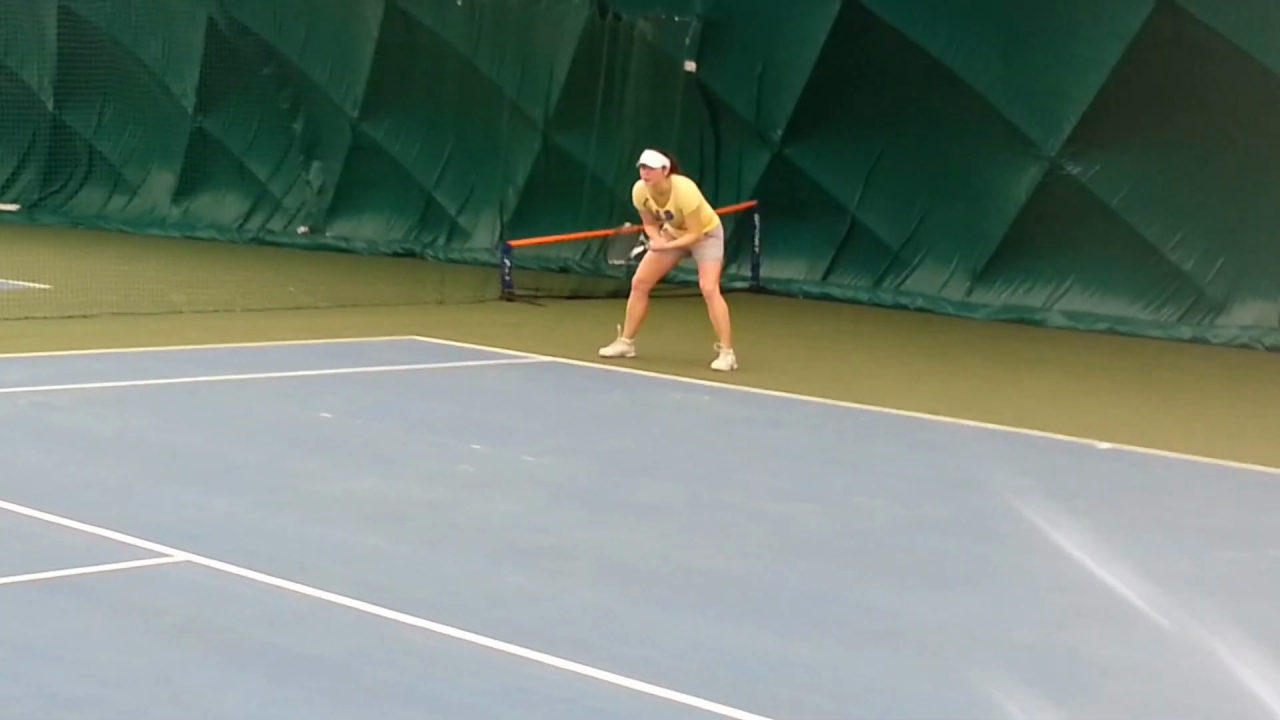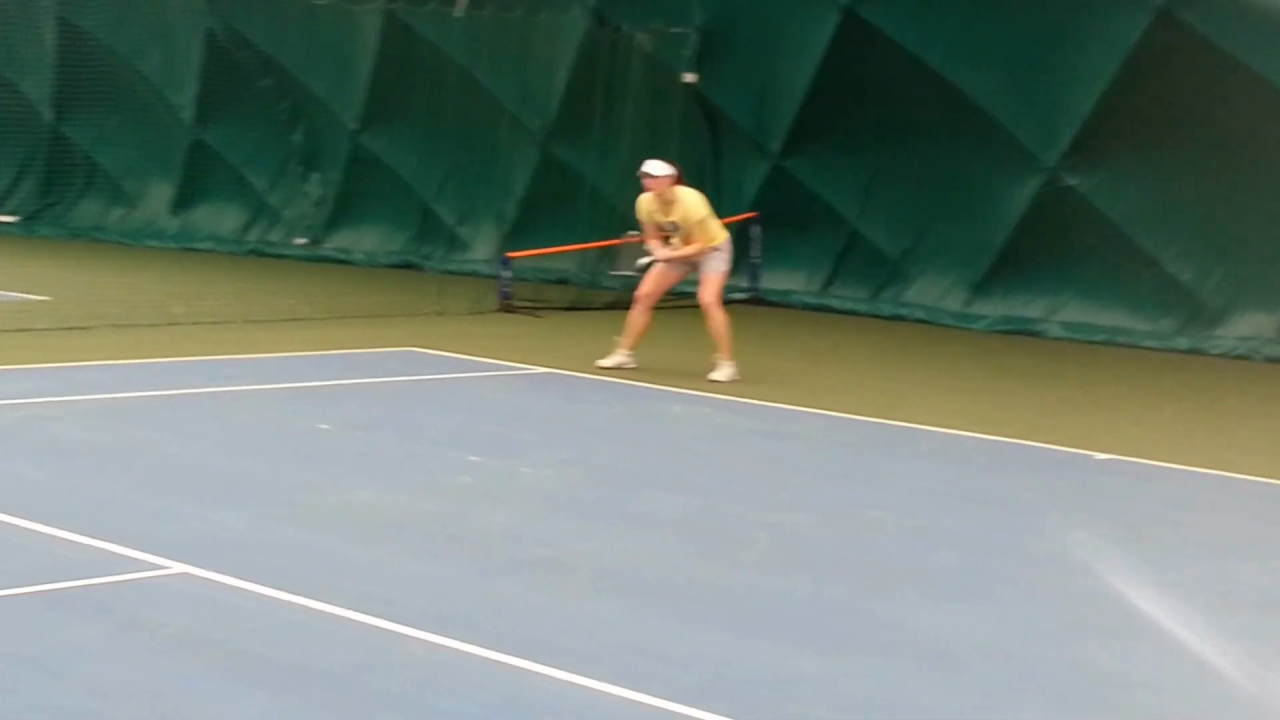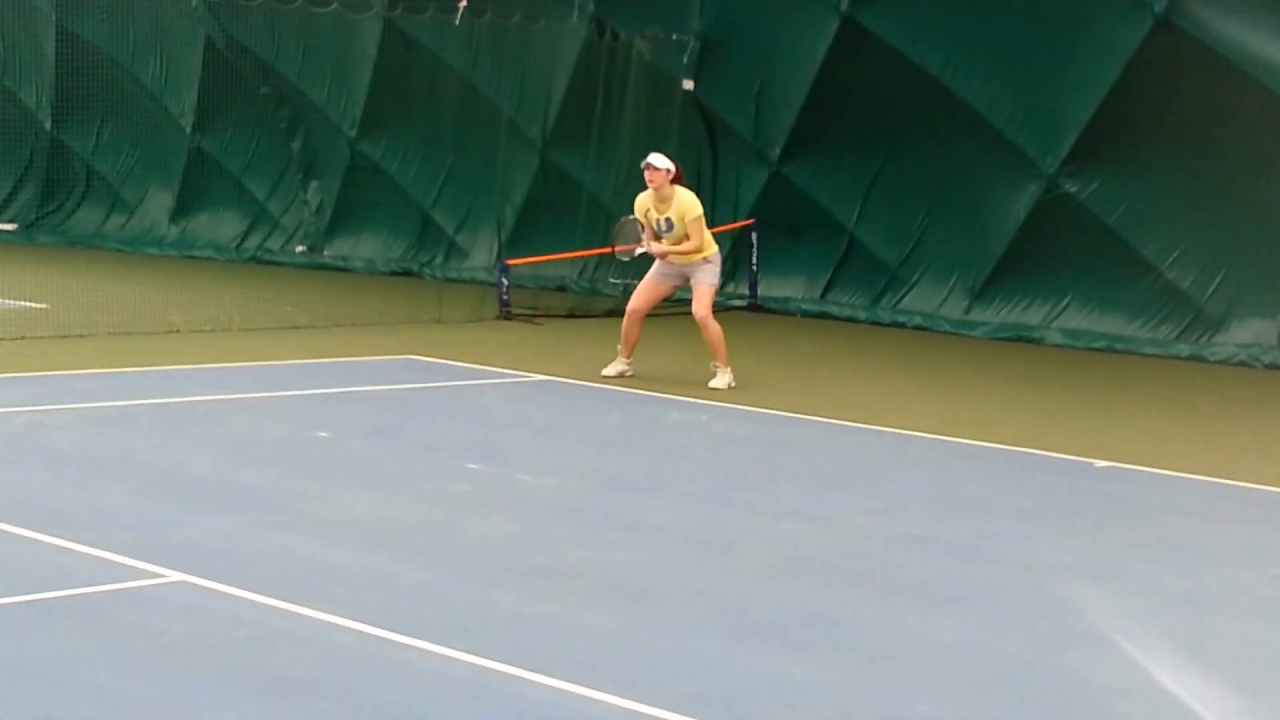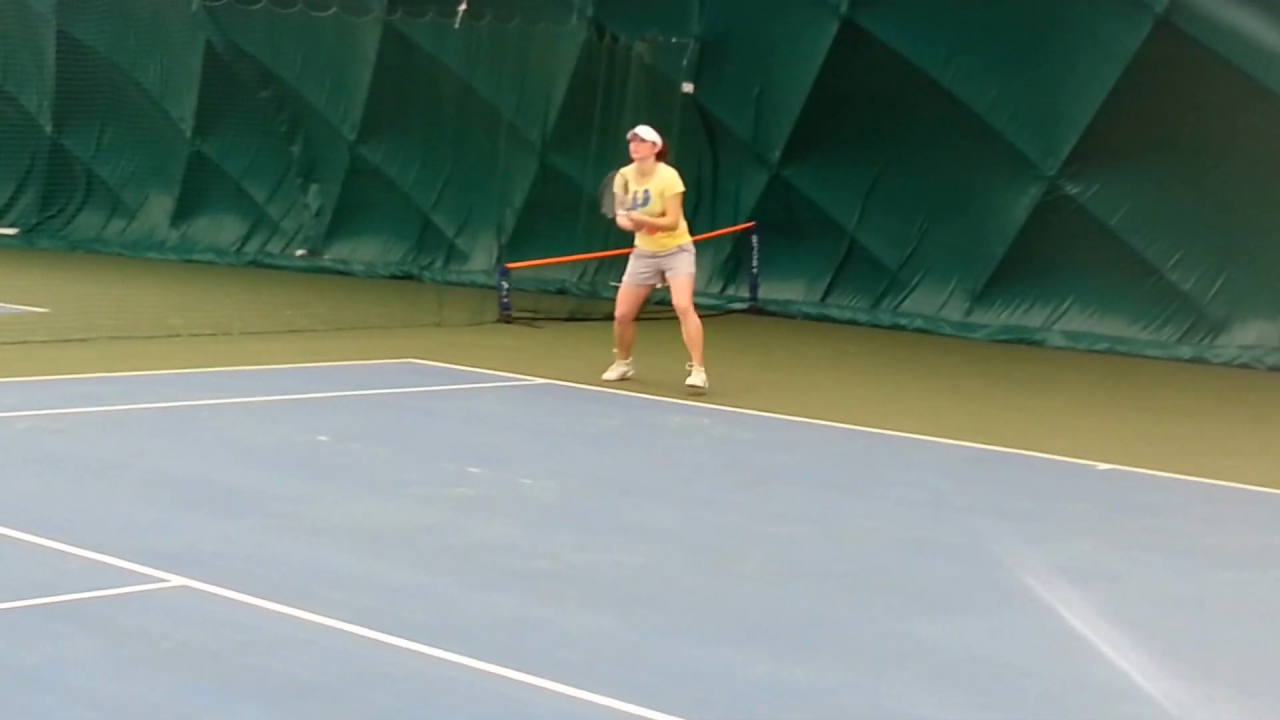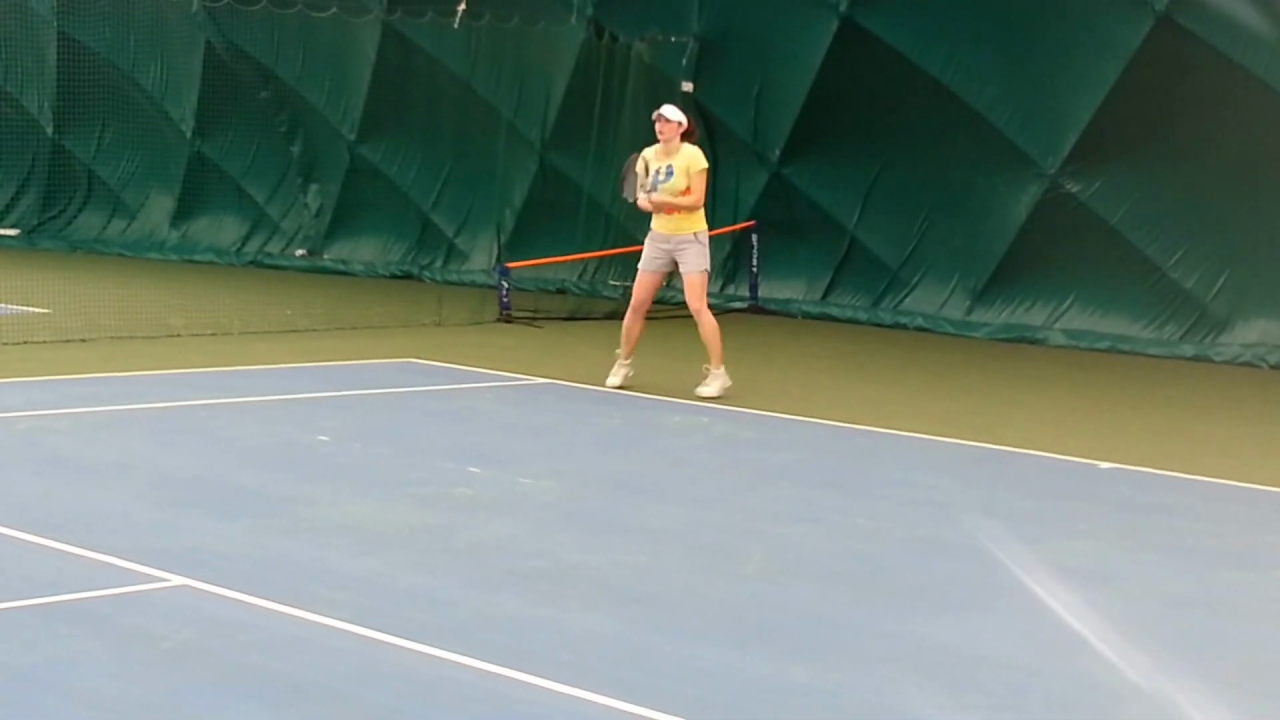
dt=0.5s
person 1, frame 1
left shoulder: (685, 190)
right shoulder: (639, 191)
left elbow: (695, 234)
right elbow: (650, 224)
left wrist: (666, 246)
right wrist: (657, 239)
left hip: (706, 233)
right hip: (672, 233)
left knee: (709, 288)
right knee: (639, 282)
left ankle: (726, 353)
right ankle: (625, 342)
person 1, frame 2
left shoulder: (691, 201)
right shoulder: (645, 202)
left elbow: (701, 244)
right elbow: (653, 238)
left wrist: (670, 255)
right wrist: (660, 251)
left hip: (713, 247)
right hip: (680, 246)
left knee: (709, 300)
right knee: (644, 295)
left ankle: (725, 363)
right ankle: (625, 353)
person 1, frame 3
left shoulder: (686, 200)
right shoulder: (642, 201)
left elbow: (696, 244)
right elbow: (648, 238)
left wrist: (665, 250)
right wrist: (652, 247)
left hip: (702, 259)
right hip: (669, 262)
left knee: (701, 314)
right knee: (633, 309)
left ankle: (723, 371)
right ankle: (623, 362)
person 1, frame 4
left shoulder: (668, 177)
right shoulder: (624, 176)
left elbow: (673, 222)
right elbow: (622, 218)
left wrist: (642, 219)
right wrist: (629, 223)
left hip: (676, 250)
right hip: (643, 252)
left knee: (683, 305)
right knee: (622, 314)
left ankle: (697, 369)
right ankle: (623, 363)
person 1, frame 5
left shoulder: (693, 154)
right shoulder: (647, 156)
left elbow: (697, 199)
right elbow: (642, 198)
left wrist: (662, 199)
right wrist: (647, 200)
left hip: (691, 238)
right hip: (659, 238)
left knee: (697, 305)
right knee: (637, 305)
left ankle: (717, 372)
right ankle: (624, 364)
